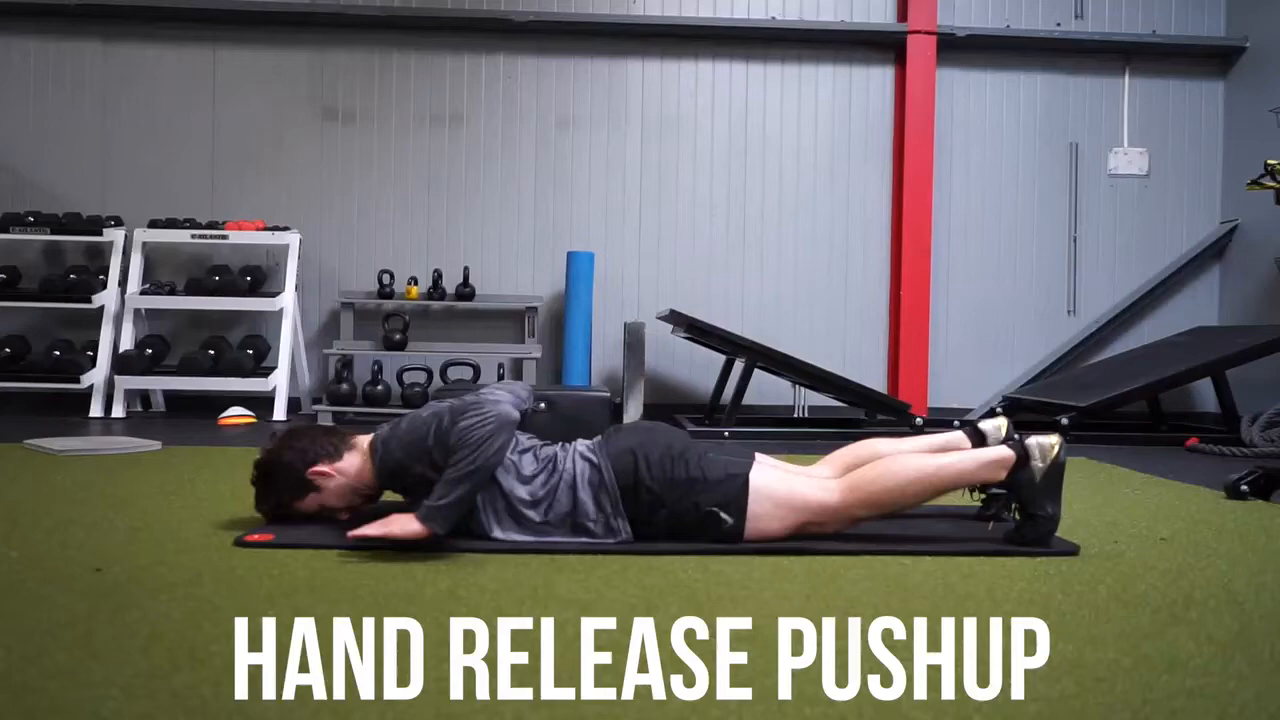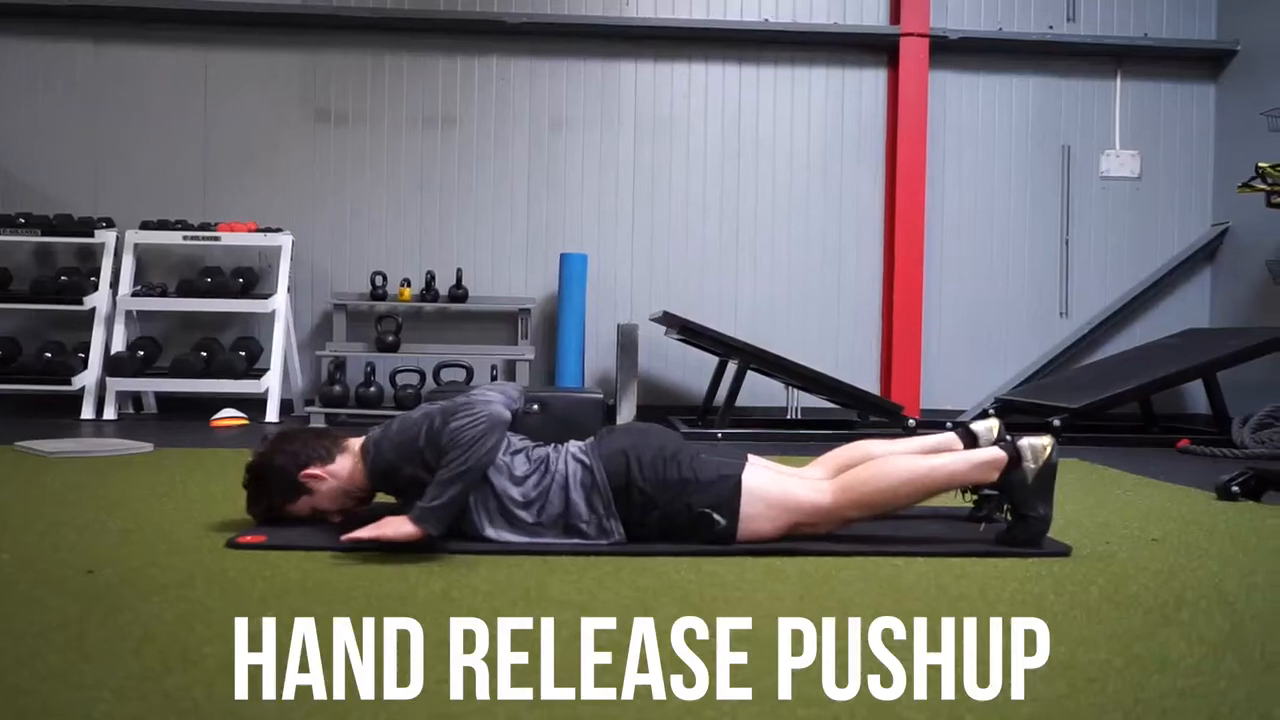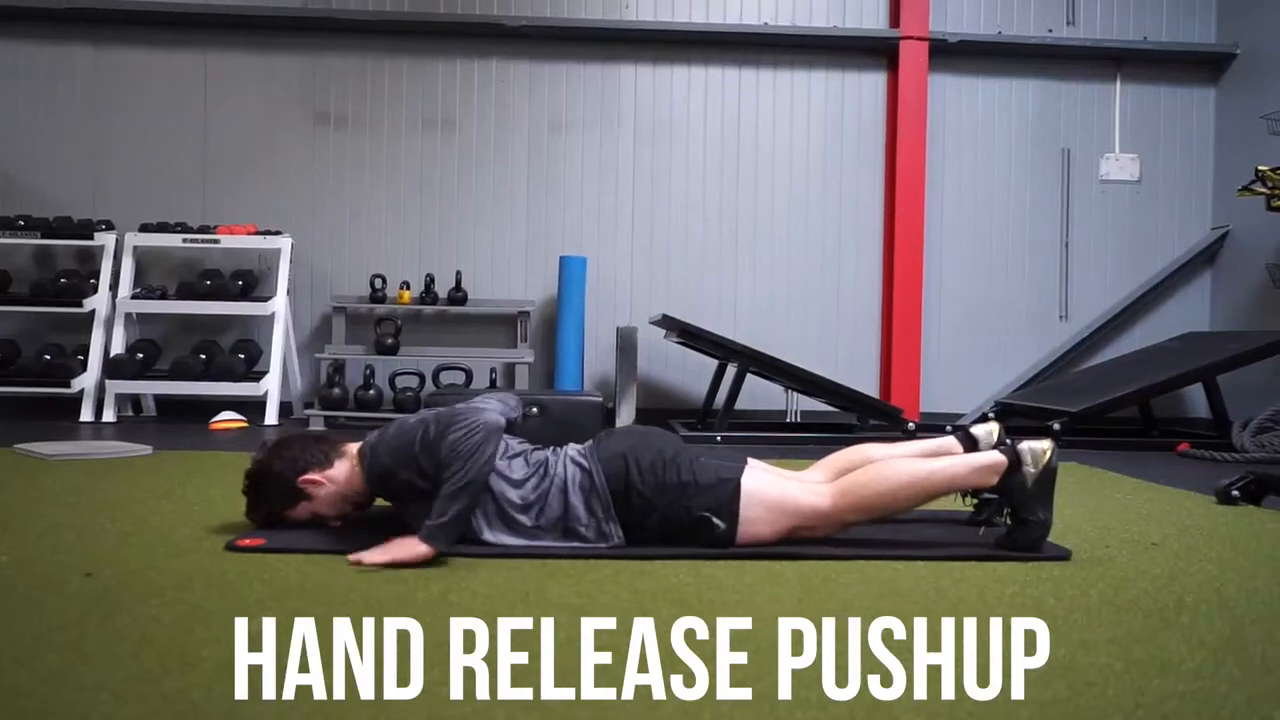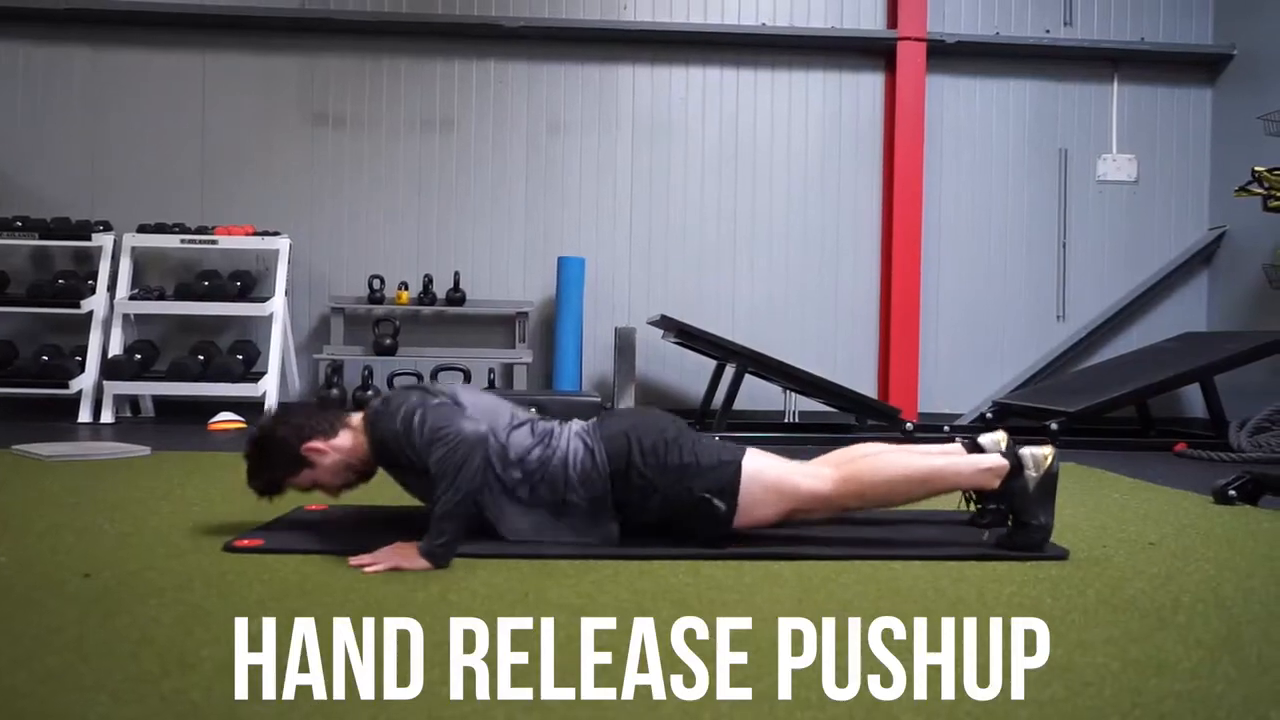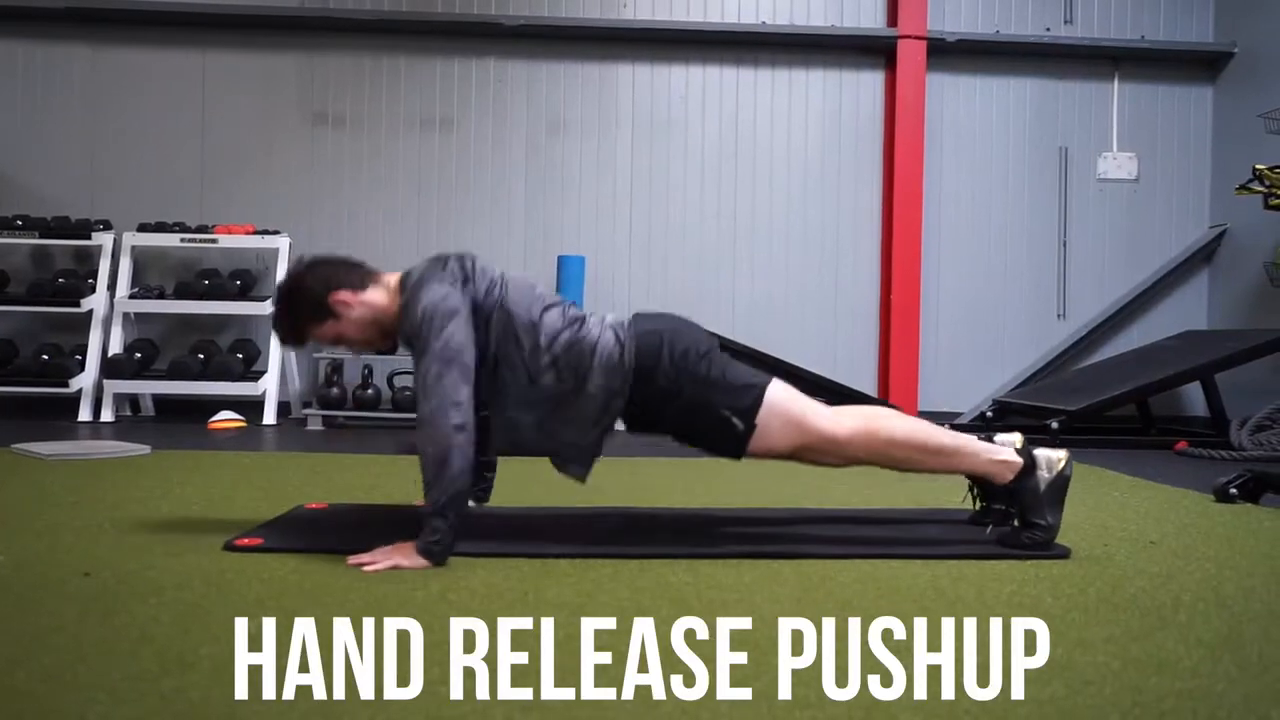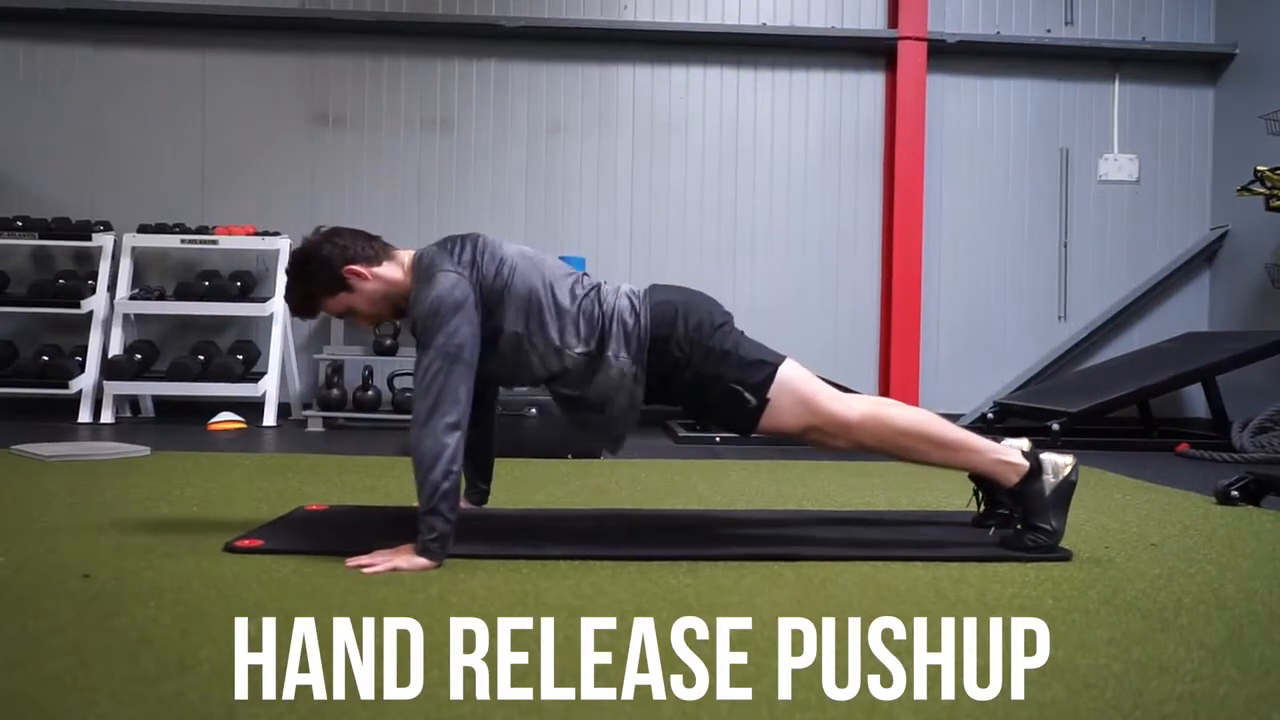
dt=0.3s
person 1, frame 1
left shoulder: (401, 448)
right shoulder: (413, 442)
left elbow: (494, 414)
right elbow: (513, 392)
left wrist: (429, 515)
left hip: (640, 485)
right hip: (626, 465)
left knee: (830, 500)
right knee: (818, 477)
left ankle: (1014, 459)
right ankle: (978, 440)
person 1, frame 2
left shoulder: (391, 449)
right shoulder: (407, 445)
left elbow: (486, 414)
right elbow: (503, 392)
left wrist: (424, 516)
left hip: (629, 488)
right hip: (619, 465)
left knee: (822, 504)
right knee: (812, 481)
left ankle: (1004, 462)
right ankle: (967, 442)
person 1, frame 3
left shoulder: (391, 453)
right shoulder: (405, 451)
left elbow: (479, 421)
right elbow: (502, 403)
left wrist: (433, 534)
right wrist: (441, 513)
left hip: (629, 490)
right hip: (618, 471)
left knee: (823, 504)
right knee: (813, 484)
left ankle: (1004, 463)
right ankle: (968, 445)
person 1, frame 4
left shoulder: (392, 419)
right shoulder: (410, 413)
left elbow: (467, 441)
left wrist: (433, 548)
right wrist: (451, 514)
left hip: (627, 472)
right hip: (619, 451)
left knee: (820, 488)
right knee: (815, 478)
left ankle: (1004, 468)
right ankle: (975, 450)
person 1, frame 5
left shoulder: (429, 301)
right shoulder: (436, 292)
left elbow: (451, 422)
right elbow: (479, 398)
left wrist: (431, 542)
right wrist: (467, 497)
left hip: (651, 369)
right hip: (642, 362)
left knee: (830, 434)
right knee: (823, 433)
left ankle: (1022, 469)
right ankle: (994, 454)
person 1, frame 6
left shoulder: (440, 285)
right shoulder: (446, 279)
left elbow: (439, 413)
right elbow: (475, 392)
left wrist: (429, 542)
right wrist: (472, 492)
left hip: (665, 341)
right hip: (655, 338)
left knee: (836, 418)
right knee: (832, 425)
left ankle: (1026, 473)
right ankle: (1002, 463)
